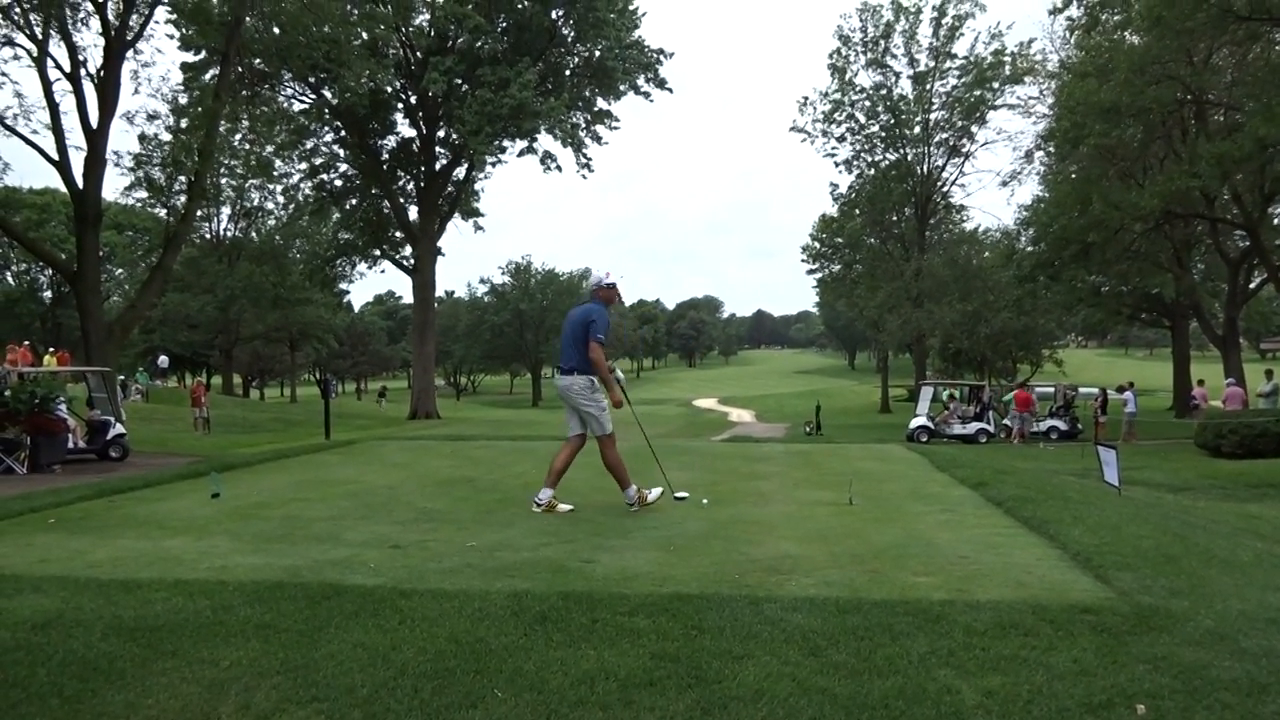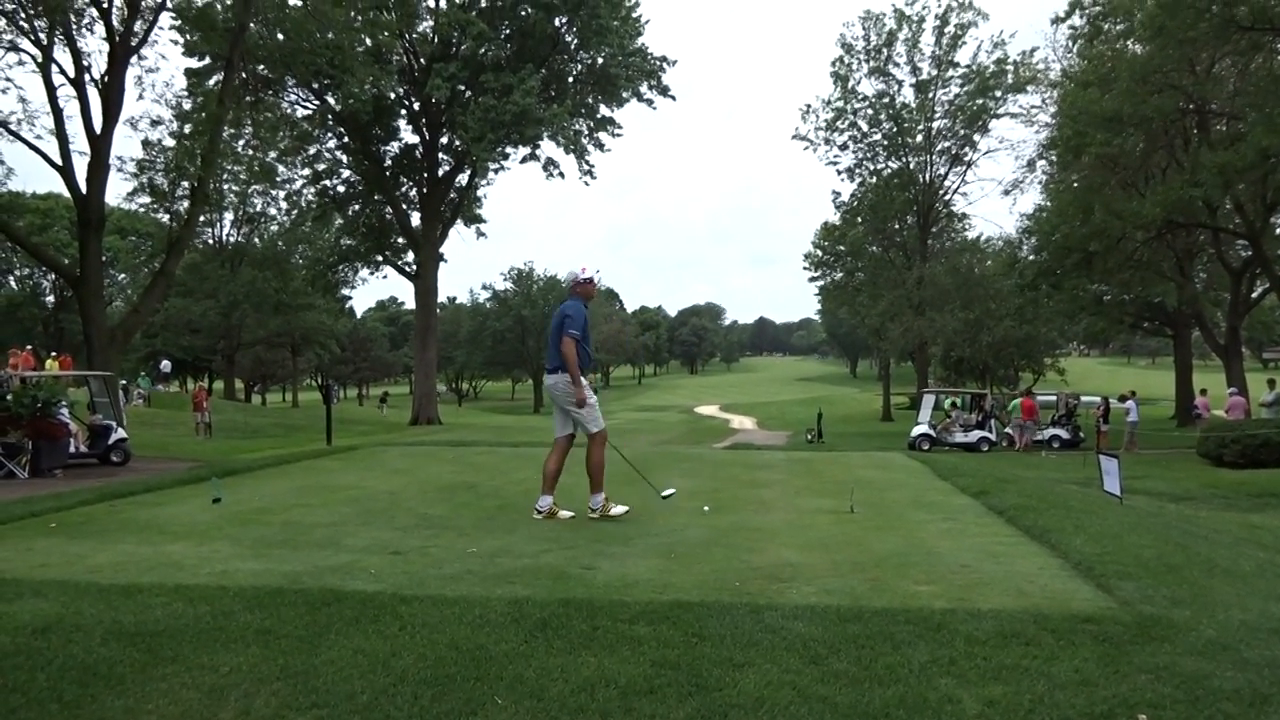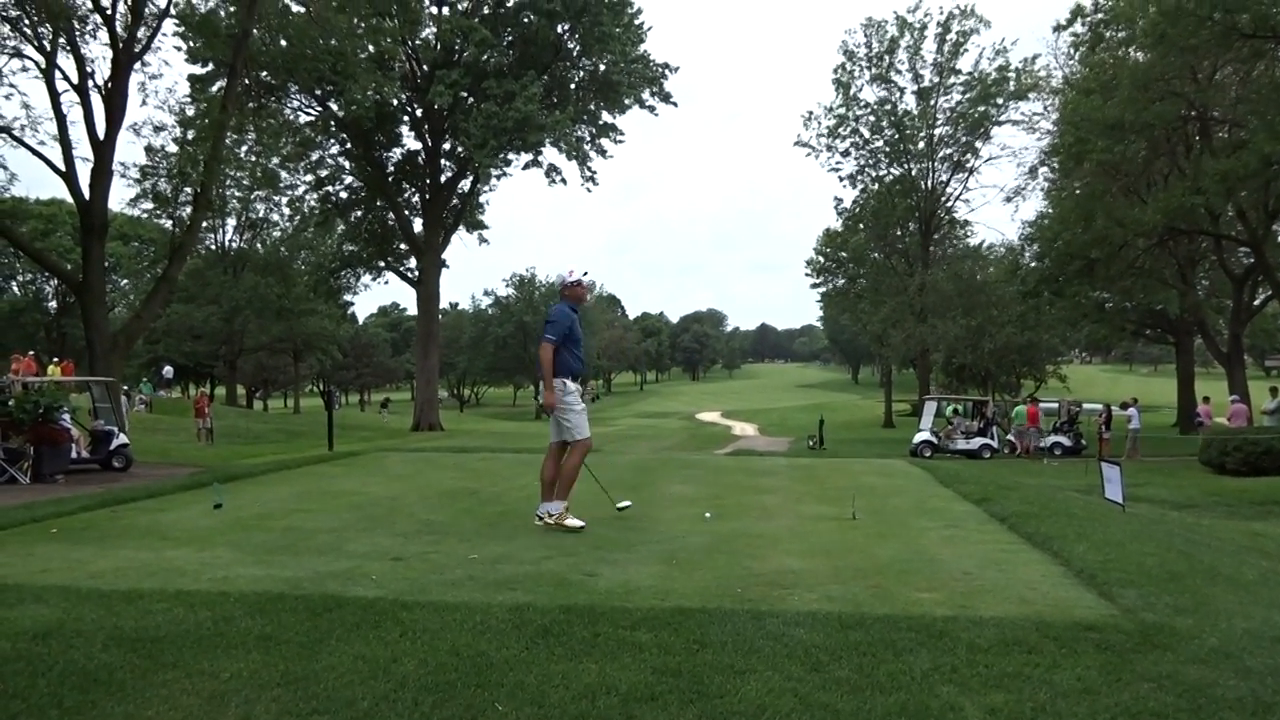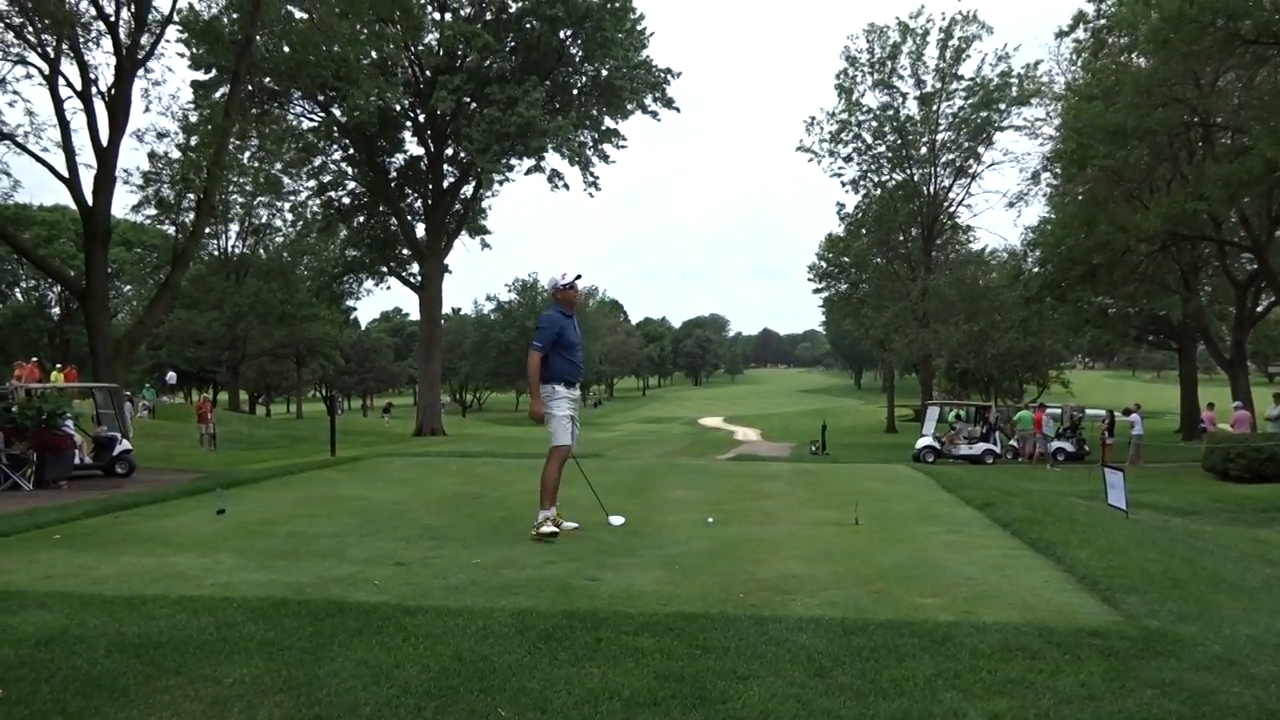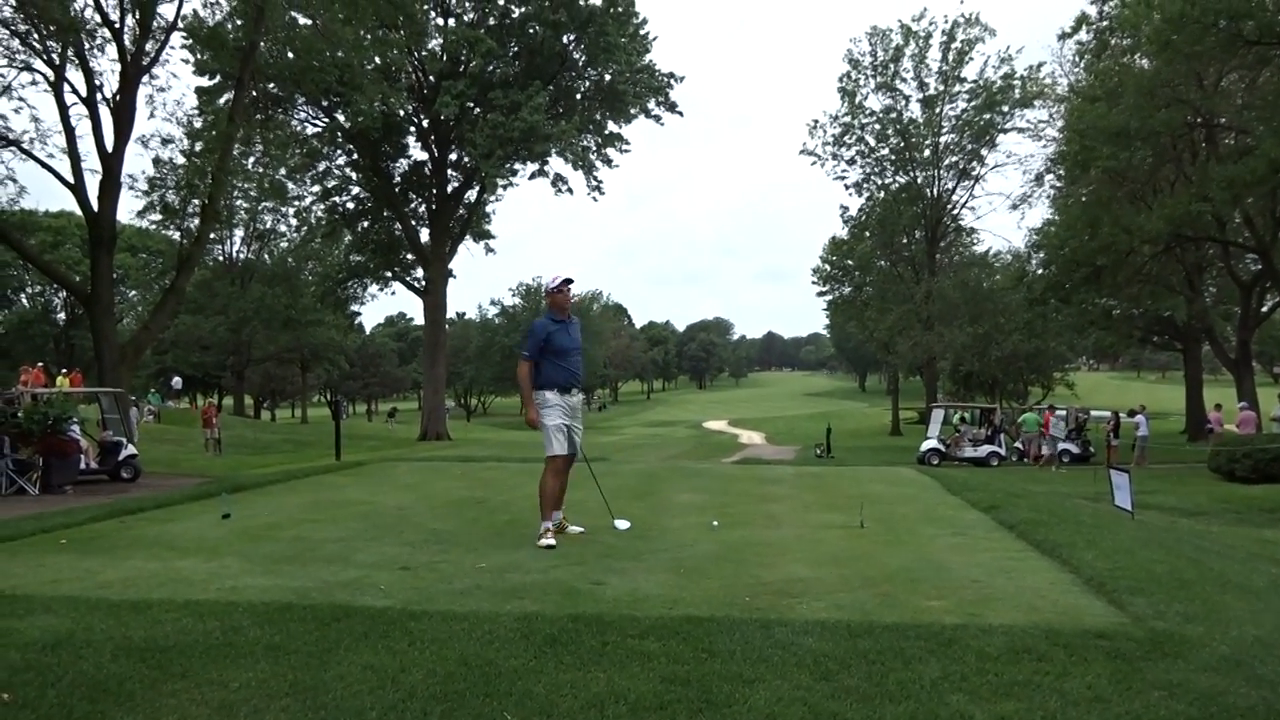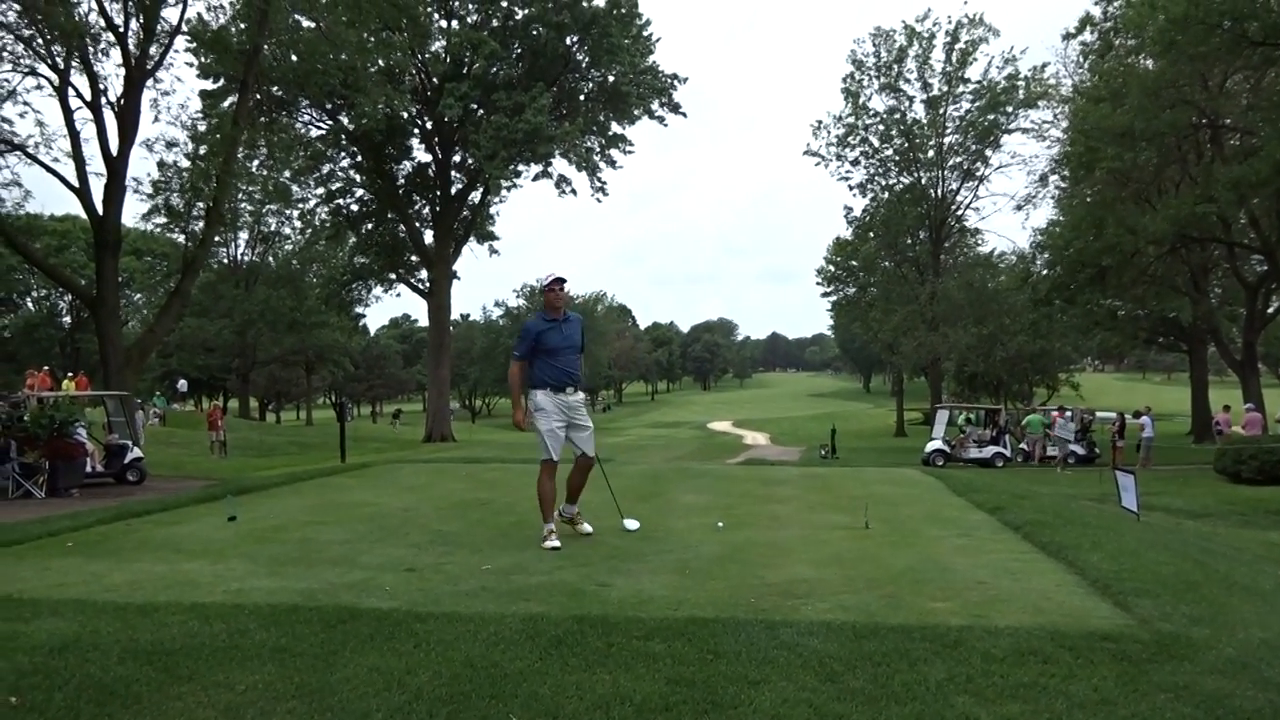
dt=0.2s
person 1, frame 1
left shoulder: (577, 312)
right shoulder: (599, 314)
right elbow: (594, 353)
left wrist: (606, 367)
right wrist: (613, 389)
left hip: (566, 380)
right hip: (582, 382)
left knee: (574, 441)
right knee: (607, 440)
left ankle: (544, 498)
right ankle: (633, 496)
person 1, frame 2
left shoulder: (564, 309)
right shoulder: (576, 310)
right elbow: (567, 347)
right wrist: (578, 386)
left hip: (557, 380)
right hip: (568, 381)
left knee: (562, 442)
right knee: (598, 436)
left ankle: (544, 505)
right ankle: (598, 502)
person 1, frame 3
left shoulder: (569, 313)
right shoulder: (562, 314)
right elbow: (545, 351)
right wrist: (549, 391)
left hip: (567, 387)
right hip: (563, 387)
left knee: (558, 448)
right knee: (581, 445)
left ankle: (546, 510)
right ankle: (557, 509)
person 1, frame 4
left shoulder: (570, 319)
right shoulder: (551, 319)
right elbow: (533, 358)
right wrist: (535, 399)
left hip: (571, 392)
right hip: (556, 393)
left knee: (559, 454)
right knee: (559, 453)
left ankle: (551, 514)
right ankle: (543, 519)
person 1, frame 5
left shoulder: (575, 324)
right shoulder: (541, 327)
right elbow: (523, 367)
right wrist: (529, 406)
left hip: (573, 399)
right hip: (551, 400)
left knee: (568, 461)
right knee: (554, 462)
left ankle: (557, 518)
right ankle: (546, 528)
person 1, frame 6
left shoulder: (577, 322)
right shoulder: (532, 326)
right elbow: (515, 367)
right wrist: (517, 408)
left hip: (575, 399)
right hip: (547, 400)
left knee: (587, 459)
right knee: (549, 465)
left ankle: (569, 510)
right ankle: (549, 529)
